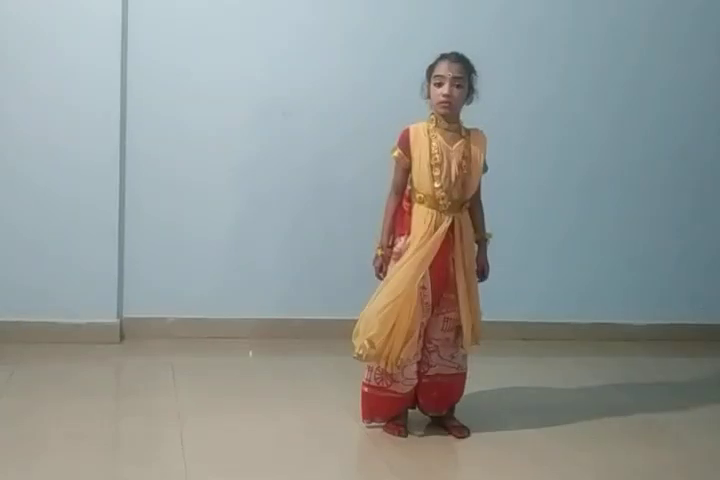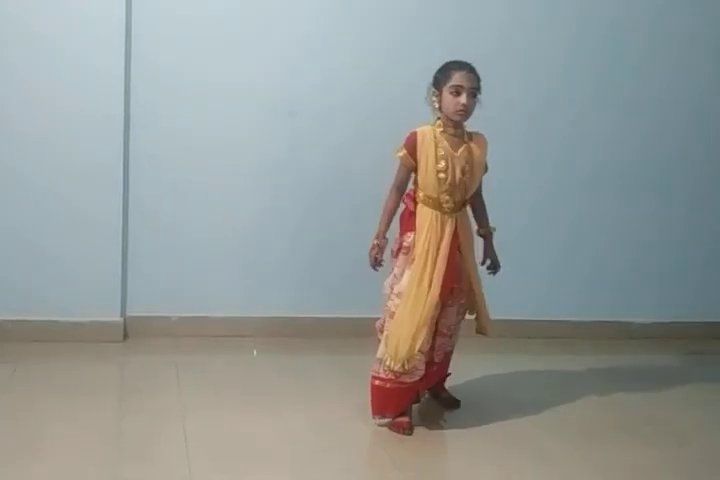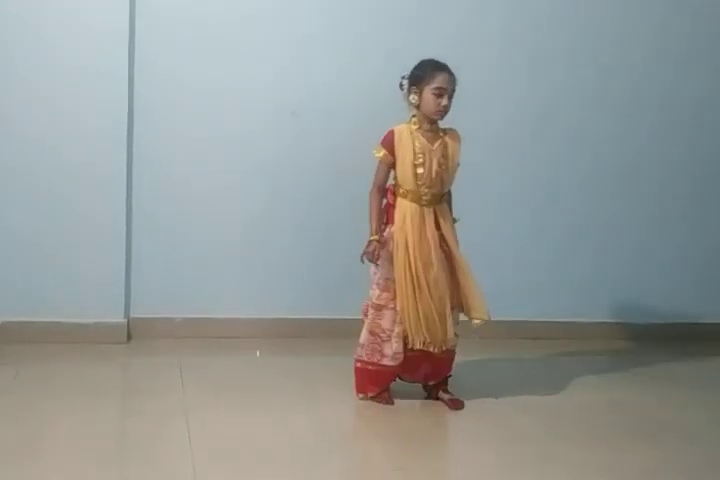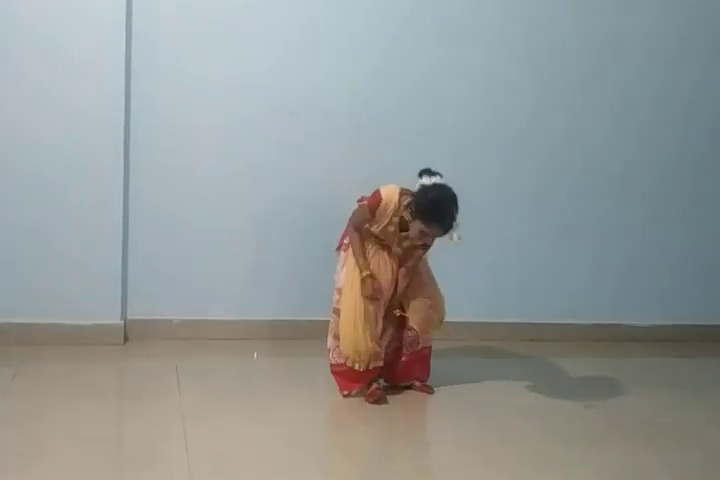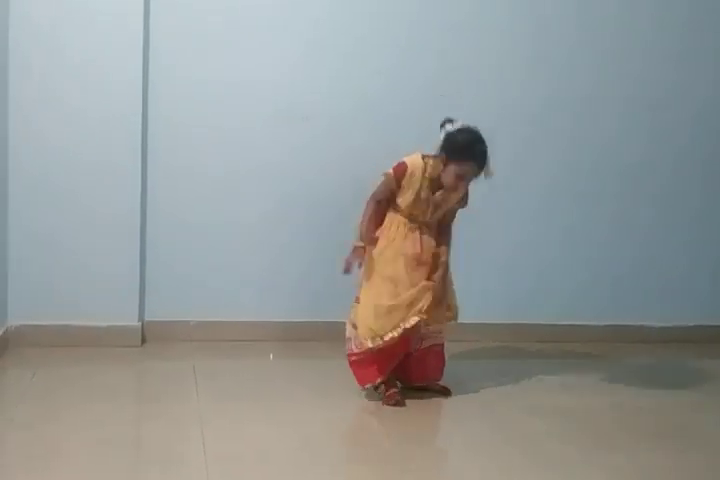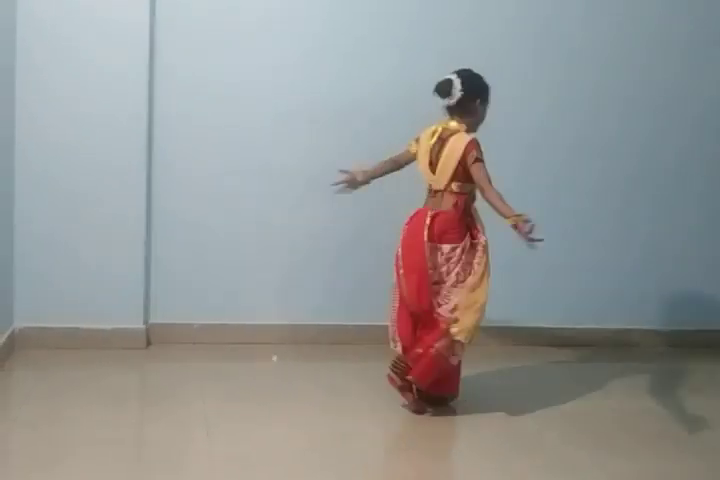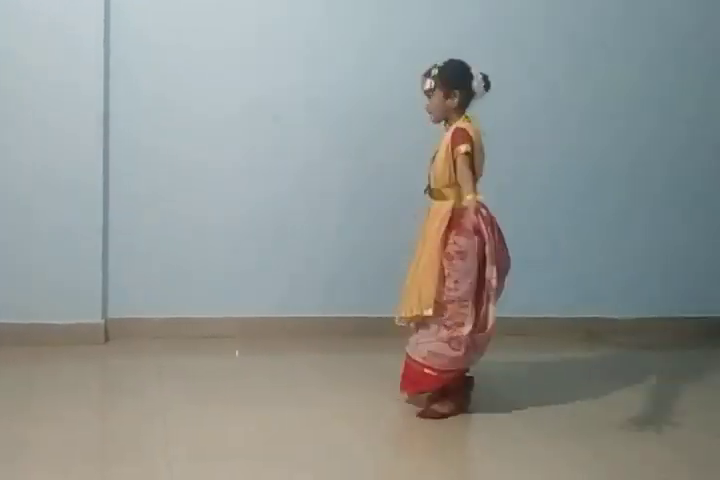
dt=0.7s
person 1, frame 1
left shoulder: (476, 142)
right shoulder: (412, 137)
left elbow: (474, 199)
right elbow: (396, 193)
left wrist: (481, 247)
right wrist: (384, 246)
left hip: (456, 241)
right hip: (415, 237)
left knee: (449, 329)
right knee: (404, 322)
left ankle: (442, 408)
right ankle: (394, 407)
person 1, frame 2
left shoulder: (477, 145)
right shoulder: (418, 139)
left elbow: (475, 196)
right elbow: (397, 188)
left wrist: (488, 240)
right wrist: (380, 237)
left hip: (456, 236)
right hip: (419, 234)
left knee: (447, 317)
right knee: (408, 315)
left ankle: (433, 382)
right ankle: (397, 406)
person 1, frame 3
left shoulder: (451, 140)
right shoulder: (396, 137)
right elbow: (377, 188)
left wrist: (449, 230)
right wrist: (375, 236)
left hip: (437, 227)
right hip: (402, 226)
left knee: (443, 304)
right knee: (391, 302)
left ankle: (435, 381)
right ankle: (376, 381)
person 1, frame 4
left shoulder: (427, 228)
right shoulder: (385, 199)
left elbow: (408, 267)
right elbow: (354, 226)
left wrist: (396, 305)
right wrist: (365, 272)
left hip: (400, 254)
right hip: (366, 245)
left knee: (423, 306)
right knee: (359, 310)
left ankle: (408, 372)
right ankle: (365, 377)
person 1, frame 5
left shoulder: (459, 188)
right shoulder: (409, 168)
left elbow: (445, 227)
right elbow: (375, 200)
left wrist: (441, 268)
right wrist: (361, 244)
left hip: (426, 242)
right hip: (393, 238)
left knee: (432, 308)
right knee: (383, 308)
left ankle: (421, 374)
right ankle: (383, 378)
person 1, frame 6
left shoulder: (427, 137)
right shoulder: (467, 144)
left elbow: (392, 162)
right elbow: (486, 188)
left wrist: (361, 176)
right wrist: (515, 219)
left hip: (420, 227)
right hip: (453, 232)
left knee: (421, 309)
right knee: (456, 312)
left ankle: (431, 386)
right ankle: (408, 374)
person 1, frame 7
left shoulder: (459, 134)
right shoulder: (465, 132)
left elbow: (465, 175)
left wrist: (471, 205)
left hip: (457, 228)
right hip: (458, 226)
left knee: (448, 309)
right knee: (464, 308)
left ankle: (447, 393)
right ankle: (455, 380)
